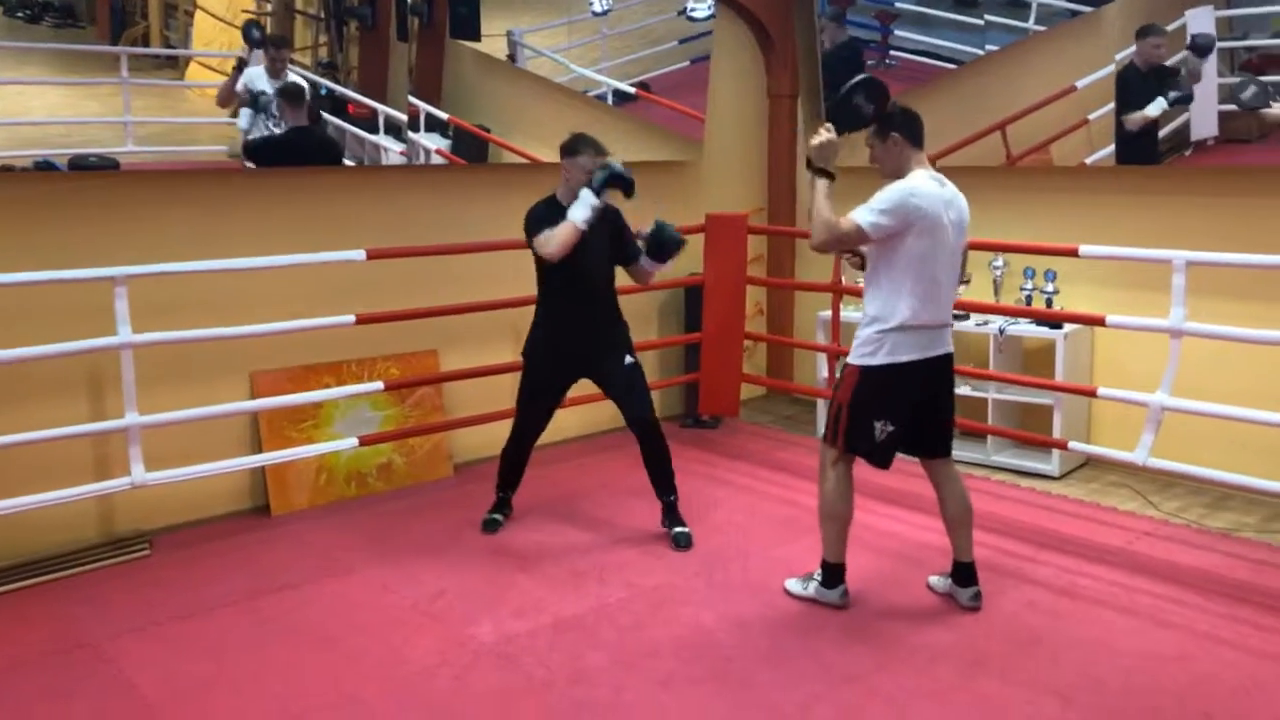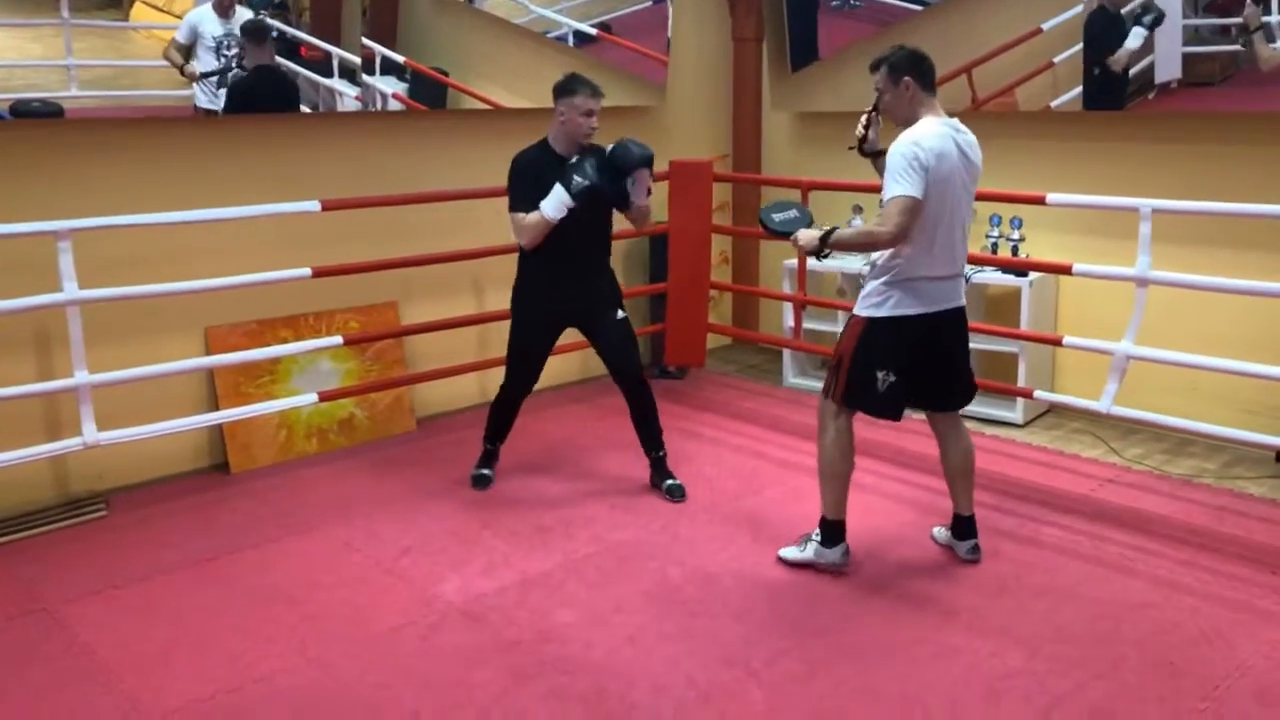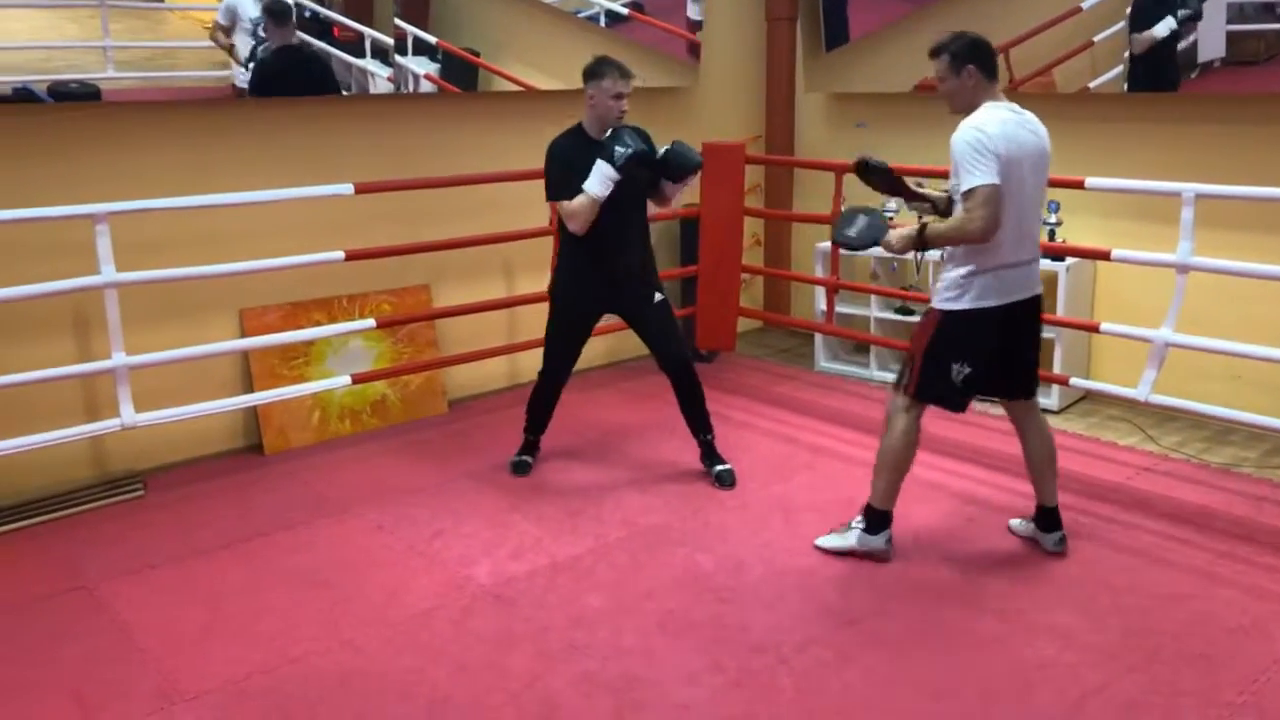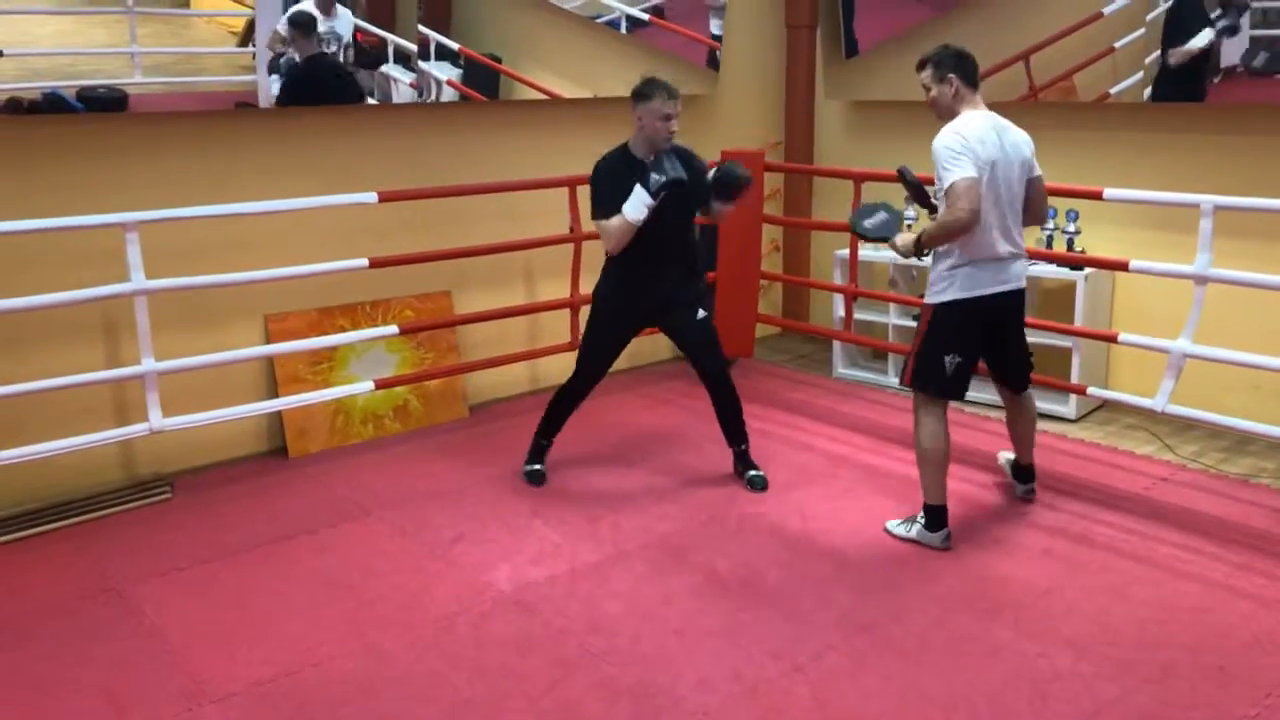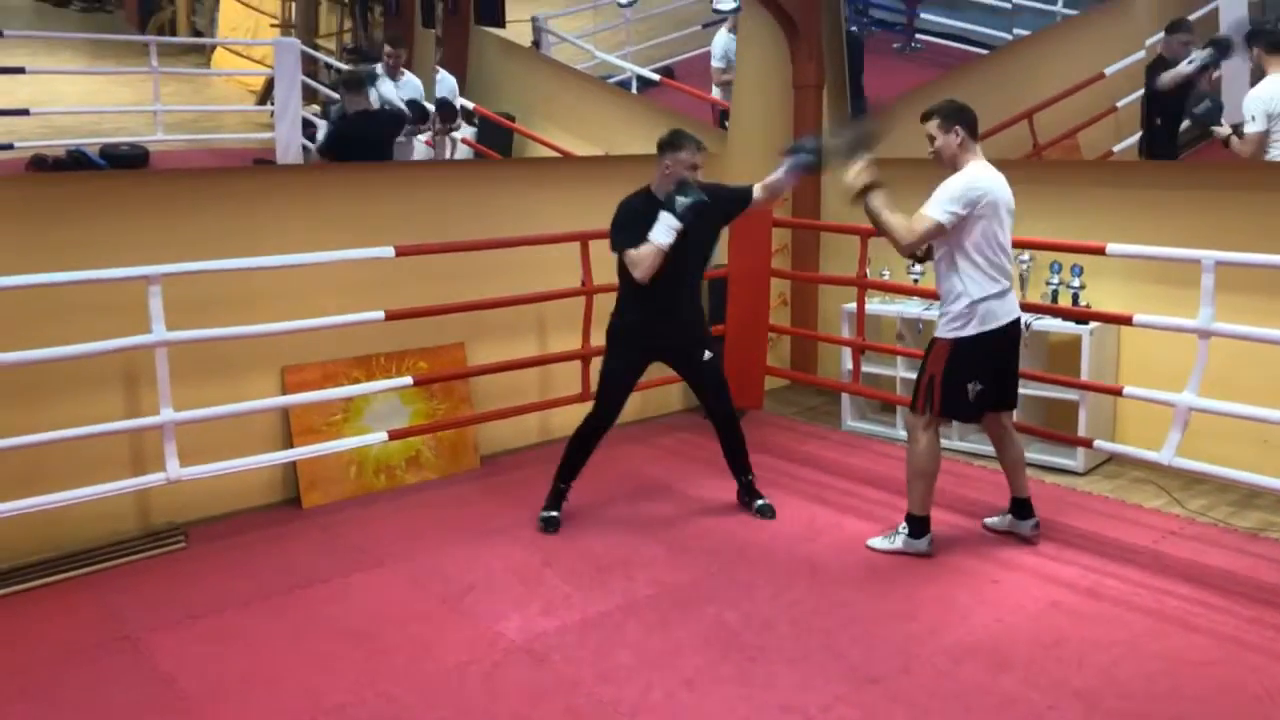
dt=1s
person 1, frame 1
left shoulder: (902, 197)
right shoulder: (954, 199)
left elbow: (824, 238)
left wrist: (822, 170)
left hip: (886, 355)
right hip: (936, 352)
left knee: (835, 458)
right knee: (939, 462)
left ankle: (831, 580)
right ankle: (965, 578)
person 1, frame 2
left shoulder: (912, 145)
right shoulder: (967, 142)
left elbow: (892, 231)
left wrist: (823, 239)
right wrist: (875, 154)
left hip: (892, 307)
right hip: (946, 304)
left knee: (834, 410)
right knee: (946, 416)
left ankle: (830, 539)
right ankle: (964, 532)
person 1, frame 3
left shoulder: (976, 132)
right shoulder: (1034, 128)
left elbow: (980, 225)
left wrist: (919, 235)
right wrist: (945, 202)
left hip: (970, 298)
right hip: (1023, 292)
left knee: (904, 402)
right knee: (1023, 405)
left ankle: (873, 524)
right ankle: (1048, 523)
person 1, frame 4
left shoulder: (954, 137)
right shoulder: (1017, 137)
left elbow: (962, 215)
right elbow: (1037, 212)
left wrist: (917, 241)
left hip: (958, 291)
right hip: (1009, 285)
left knee: (929, 401)
right knee: (1014, 386)
left ankle: (933, 521)
right ankle: (1024, 472)
person 1, frame 5
left shoulder: (963, 184)
right shoulder: (993, 181)
left elbow: (911, 238)
left wrist: (869, 190)
right wrist: (924, 244)
left hip: (968, 327)
right hip: (1001, 320)
left knee: (922, 421)
right knee: (996, 418)
left ankle: (916, 529)
right ankle: (1022, 513)
person 2, frame 1
left shoulder: (610, 217)
right shoulder: (544, 212)
left elbow: (641, 276)
right elbow: (551, 250)
left wrist: (653, 257)
right wrist: (589, 197)
left hip: (608, 341)
right hip: (553, 346)
left knee: (645, 421)
right knee: (527, 428)
left ankle: (671, 510)
right ankle: (503, 499)
person 2, frame 2
left shoulder: (604, 161)
right shoulder: (528, 163)
left elbow: (641, 219)
right elbow: (525, 236)
left wrist: (639, 182)
right wrist: (564, 193)
left hip: (597, 291)
right hip: (540, 295)
left knee: (631, 375)
right knee: (517, 382)
left ankle: (659, 466)
right ankle: (489, 453)
person 2, frame 3
left shoulder: (637, 141)
right shoulder: (564, 149)
left elbow: (662, 200)
right elbow: (575, 221)
left wrist: (674, 177)
right wrist: (608, 167)
left hip: (636, 276)
right hip: (580, 281)
left knee: (678, 360)
right knee: (555, 370)
left ankle: (709, 449)
right ankle: (530, 442)
person 2, frame 4
left shoulder: (683, 159)
right shoulder: (610, 169)
left elbow: (715, 210)
right elbow: (611, 242)
left wrist: (724, 191)
right wrist: (646, 193)
left hip: (680, 292)
right hip: (623, 294)
left knee: (716, 373)
right knee: (585, 377)
left ankle: (742, 456)
right ankle: (539, 447)
person 2, frame 5
left shoulder: (703, 198)
right shoulder: (632, 209)
left elbow: (764, 193)
right elbow: (638, 271)
left wrist: (796, 164)
right wrist: (670, 219)
left hip: (687, 327)
right hip: (634, 330)
left knee: (722, 410)
right knee: (601, 417)
left ankle: (747, 487)
right ankle: (556, 496)
